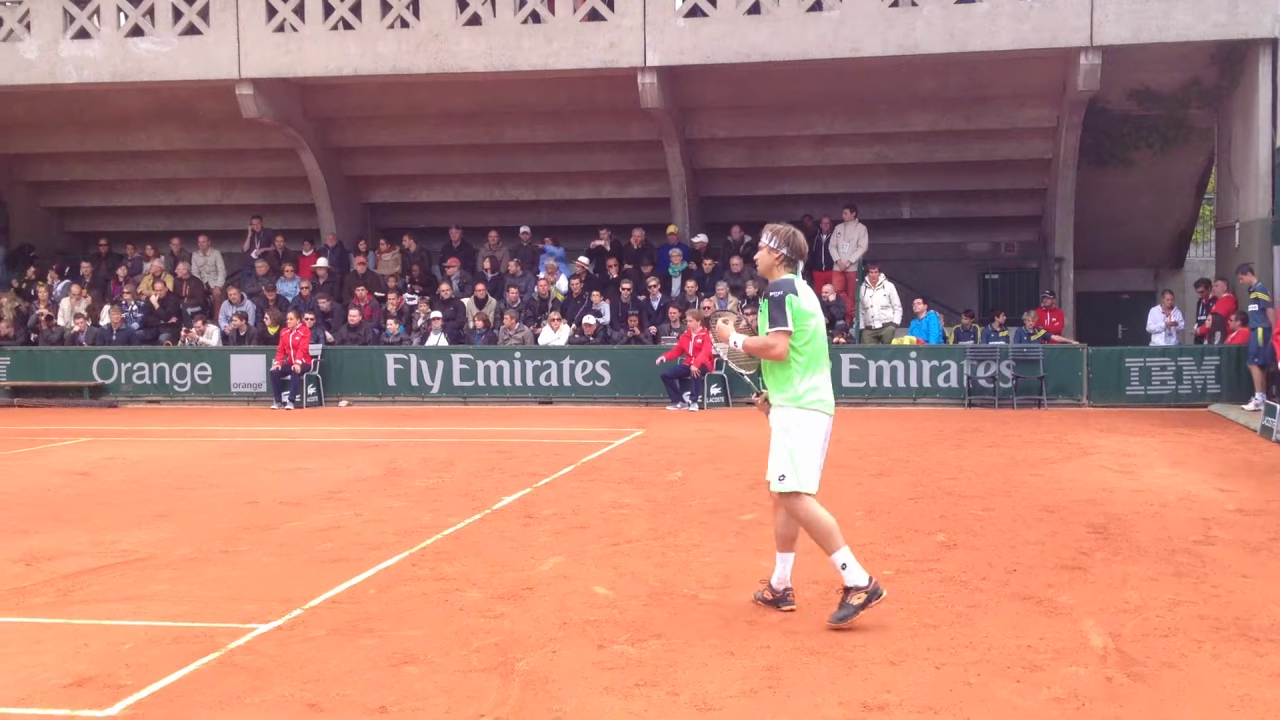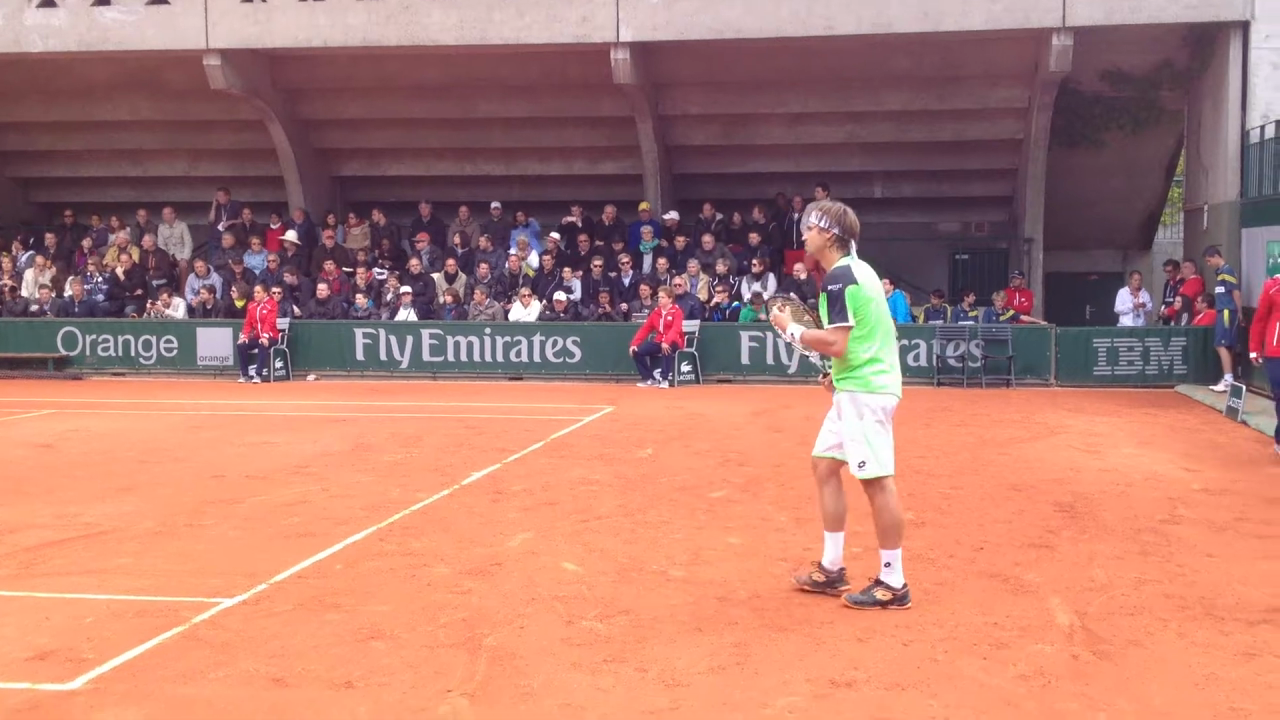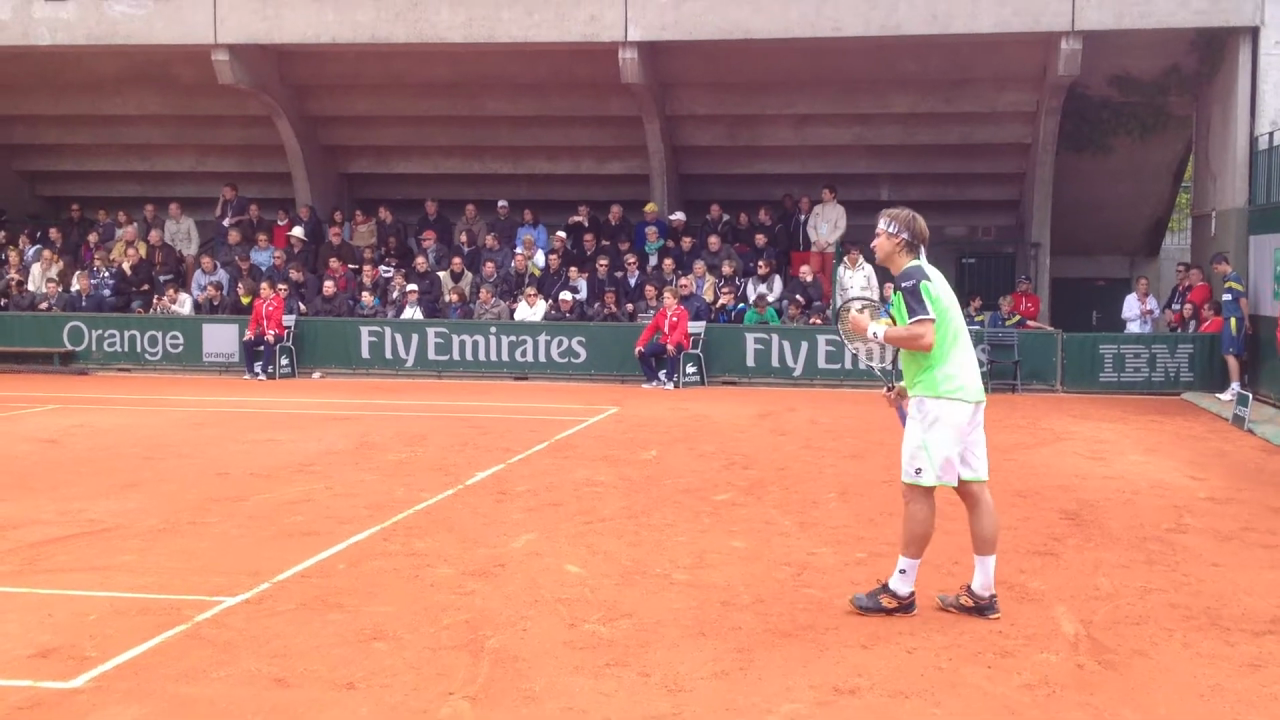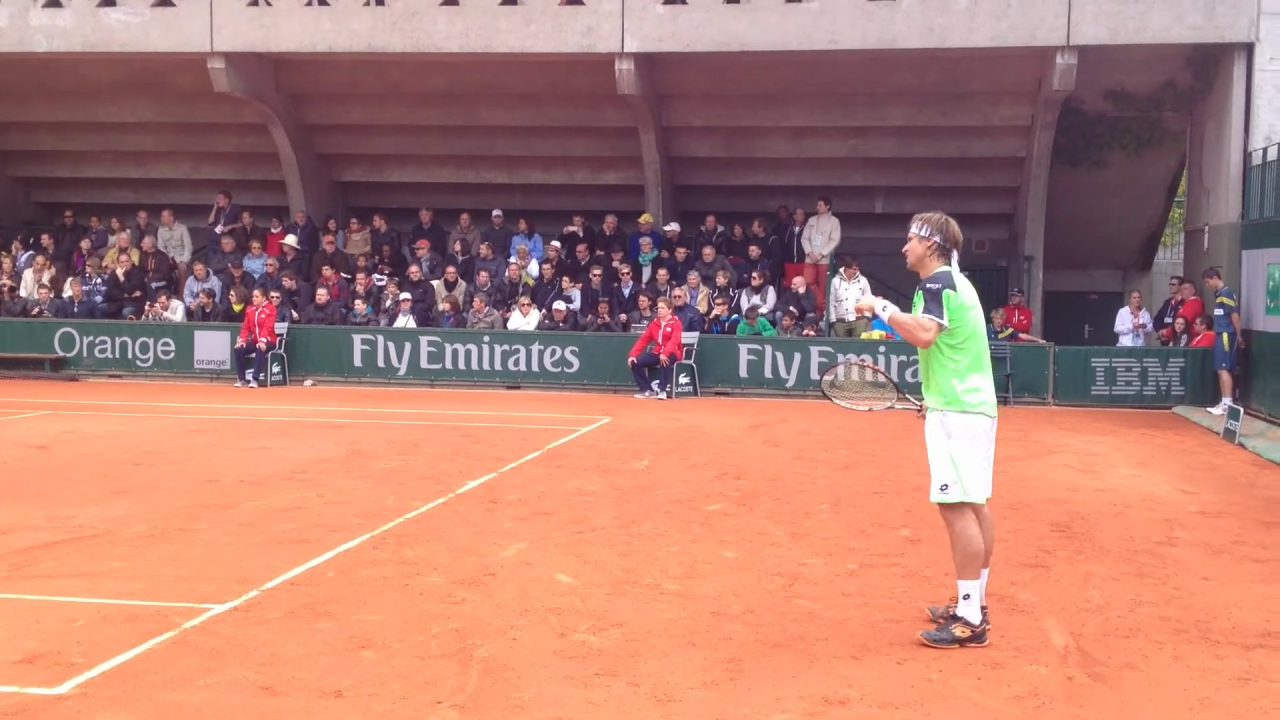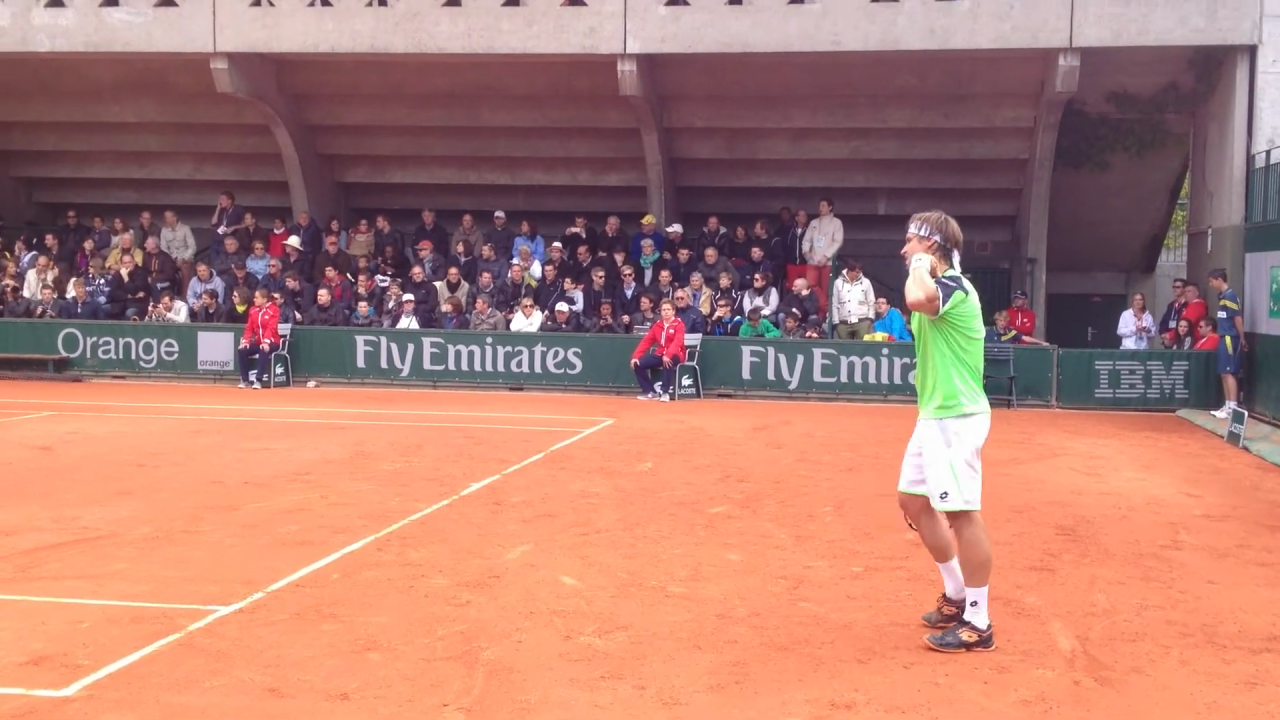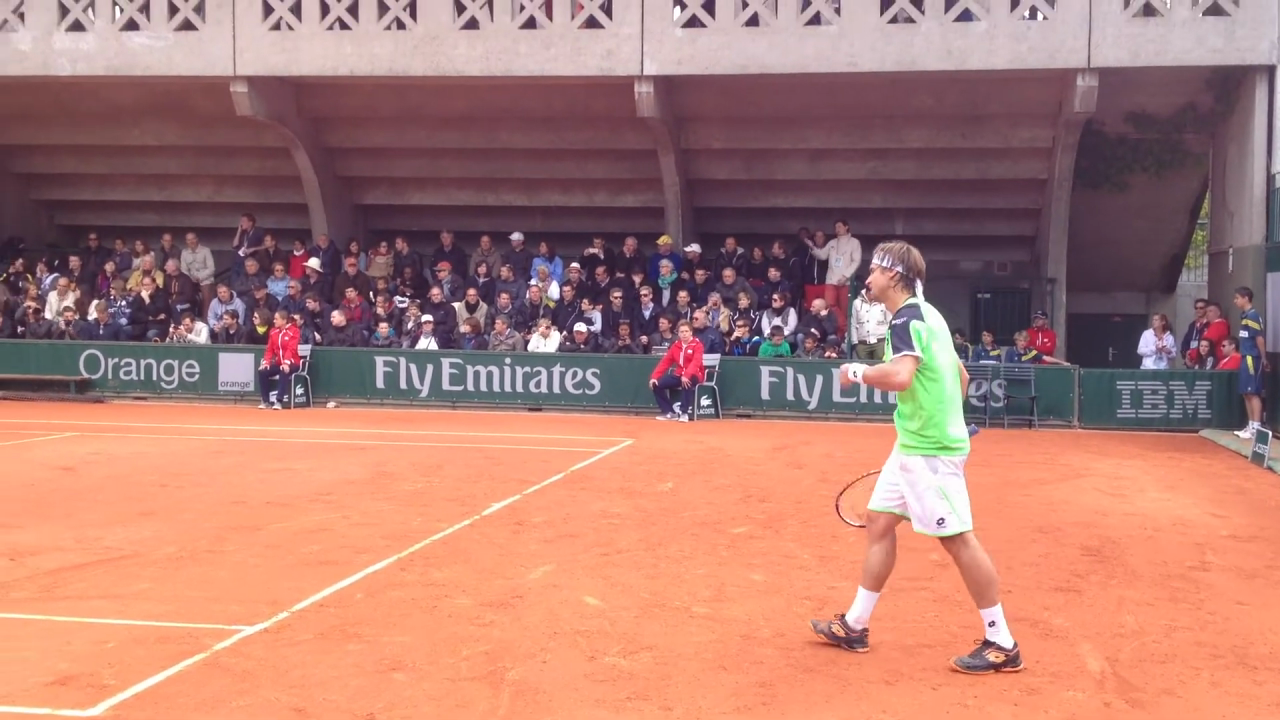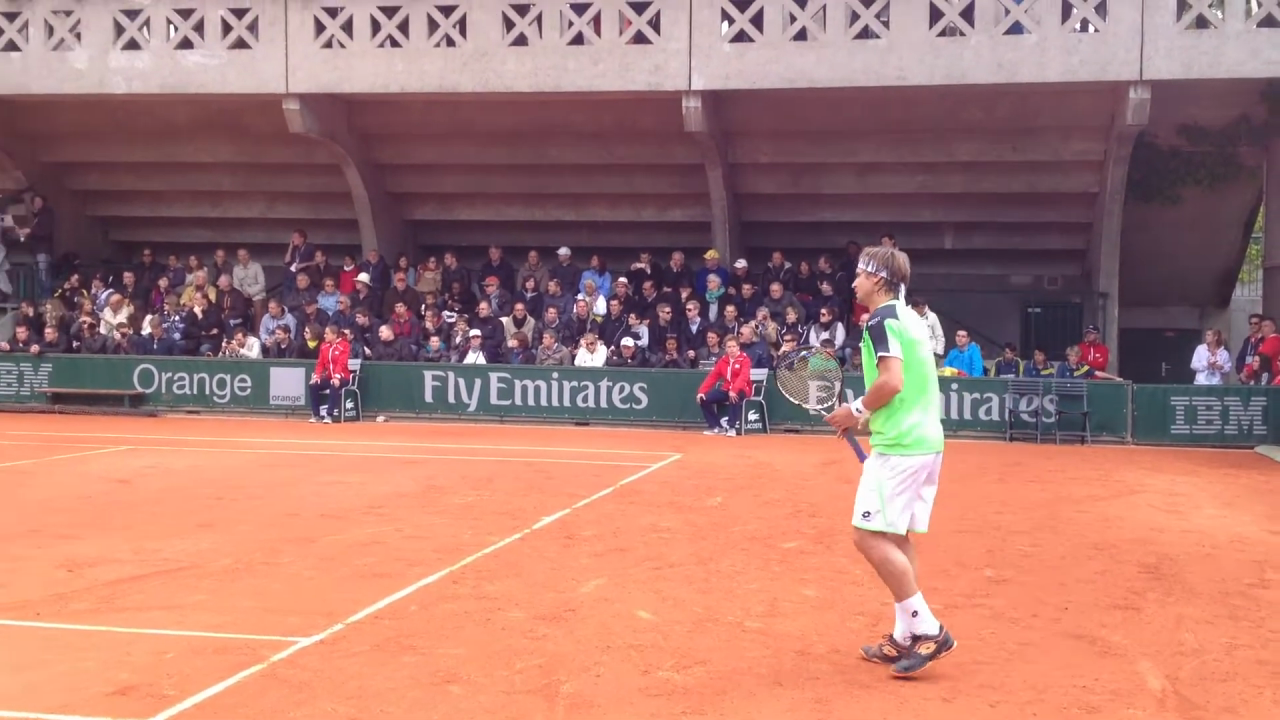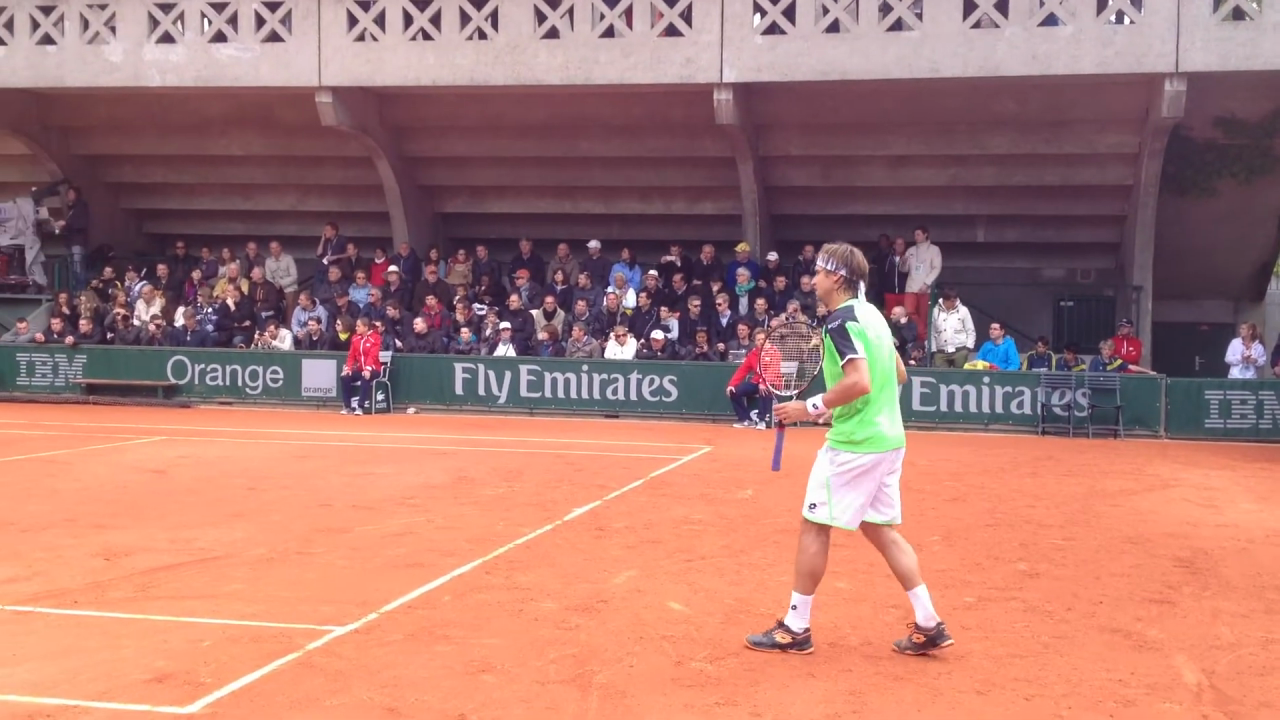
dt=0.4s
person 1, frame 1
left shoulder: (781, 289)
right shoulder: (801, 291)
left elbow: (776, 348)
left wrist: (732, 338)
right wrist: (772, 393)
left hip: (799, 409)
right hip: (807, 405)
left knee: (796, 498)
right knee: (782, 495)
left ankle: (859, 581)
right ankle: (780, 585)
person 1, frame 2
left shoulder: (838, 278)
right shoulder: (856, 270)
left elbow: (837, 343)
left wrist: (789, 327)
right wrist: (840, 373)
left hip: (864, 391)
right hip: (862, 388)
left knee: (876, 482)
right knee: (825, 466)
left ankle: (892, 584)
right ankle: (831, 566)
person 1, frame 3
left shoulder: (910, 277)
right shoulder: (925, 274)
left elbow: (923, 338)
left wrist: (872, 330)
right wrist: (908, 388)
left hip: (940, 399)
right hip: (965, 392)
left knee: (917, 491)
right knee: (973, 490)
left ankle: (900, 590)
right ankle: (982, 592)
person 1, frame 4
left shoulder: (939, 282)
right shoulder: (952, 282)
left elbow: (923, 335)
left wrist: (881, 307)
right wrist: (934, 400)
left hip: (957, 412)
right hip: (970, 408)
left knee: (957, 509)
right knee: (973, 508)
left ankle: (970, 620)
right ankle: (972, 604)
person 1, frame 5
left shoulder: (951, 285)
right shoulder: (944, 286)
left elbow: (916, 300)
left wrist: (921, 266)
left hip: (955, 418)
right hip: (936, 416)
left knee: (961, 514)
right knee: (913, 500)
left ankle: (978, 622)
right ankle: (957, 594)
person 1, frame 6
left shoulder: (907, 319)
right shoulder: (923, 315)
left elbow: (901, 378)
right elbow: (959, 377)
left wrist: (858, 373)
left hip: (932, 449)
right hip: (914, 444)
left knee: (956, 539)
right knee: (879, 526)
left ankle: (1001, 644)
right ankle: (854, 625)
person 1, frame 7
left shoulder: (882, 319)
right shoulder: (909, 318)
left elbow: (893, 381)
left wrist: (854, 411)
right wrist: (868, 418)
left hip: (899, 448)
right hip: (924, 443)
left knee: (871, 537)
right knee: (896, 538)
left ankle: (928, 628)
right ankle: (908, 634)
person 1, frame 8
left shoulder: (841, 321)
right shoulder: (871, 313)
left elbow: (859, 383)
right elbow: (899, 373)
left wrist: (812, 406)
left hip: (855, 444)
right hip: (889, 440)
left knee: (813, 528)
right knee: (882, 530)
left ankle: (796, 627)
right ankle: (928, 624)
